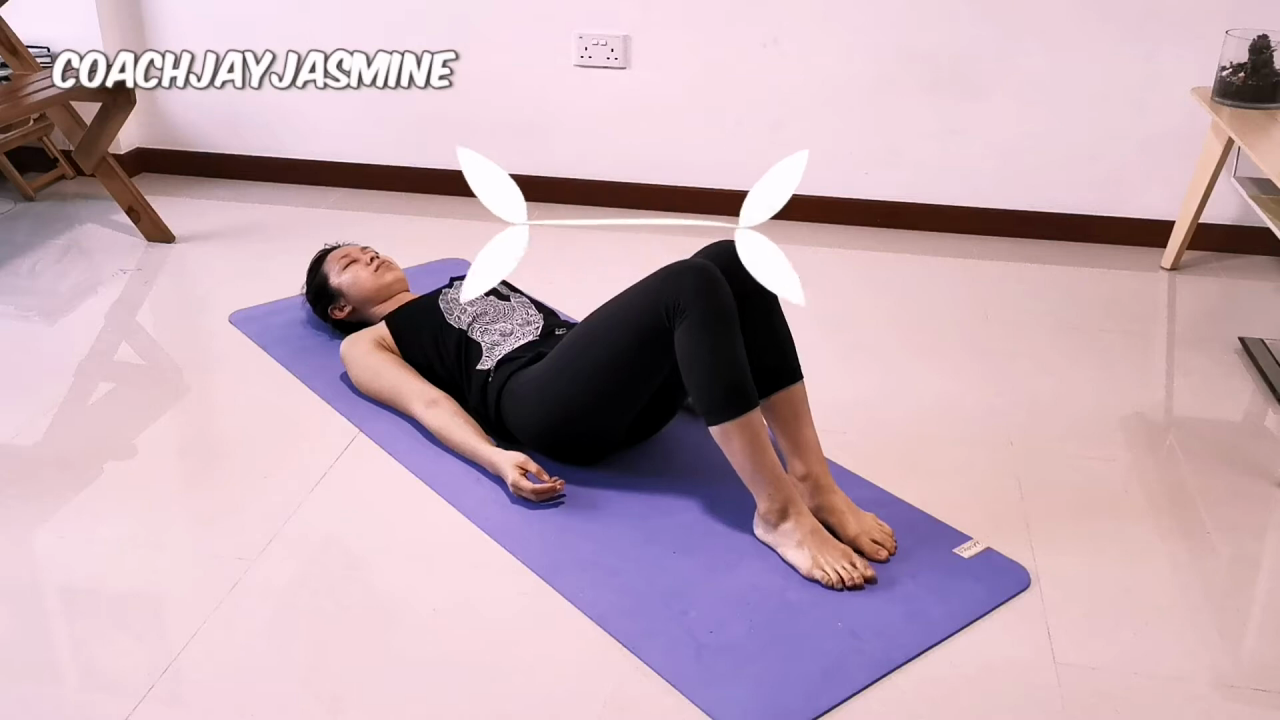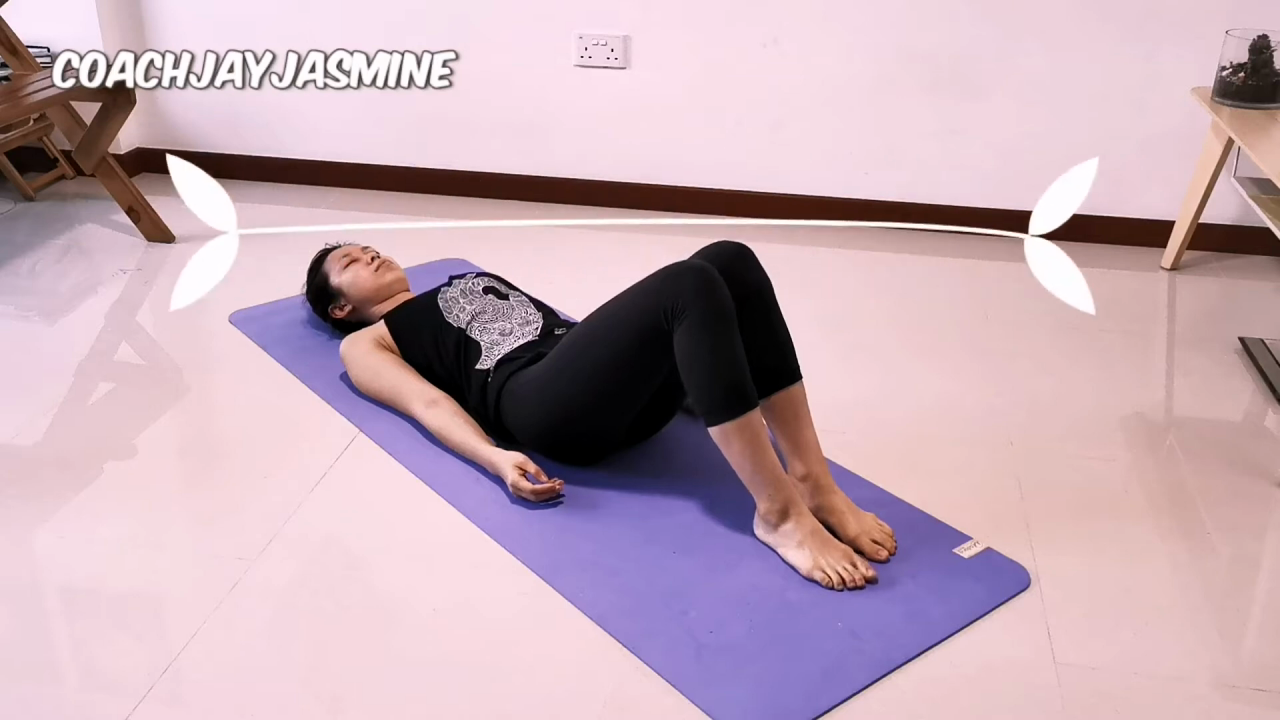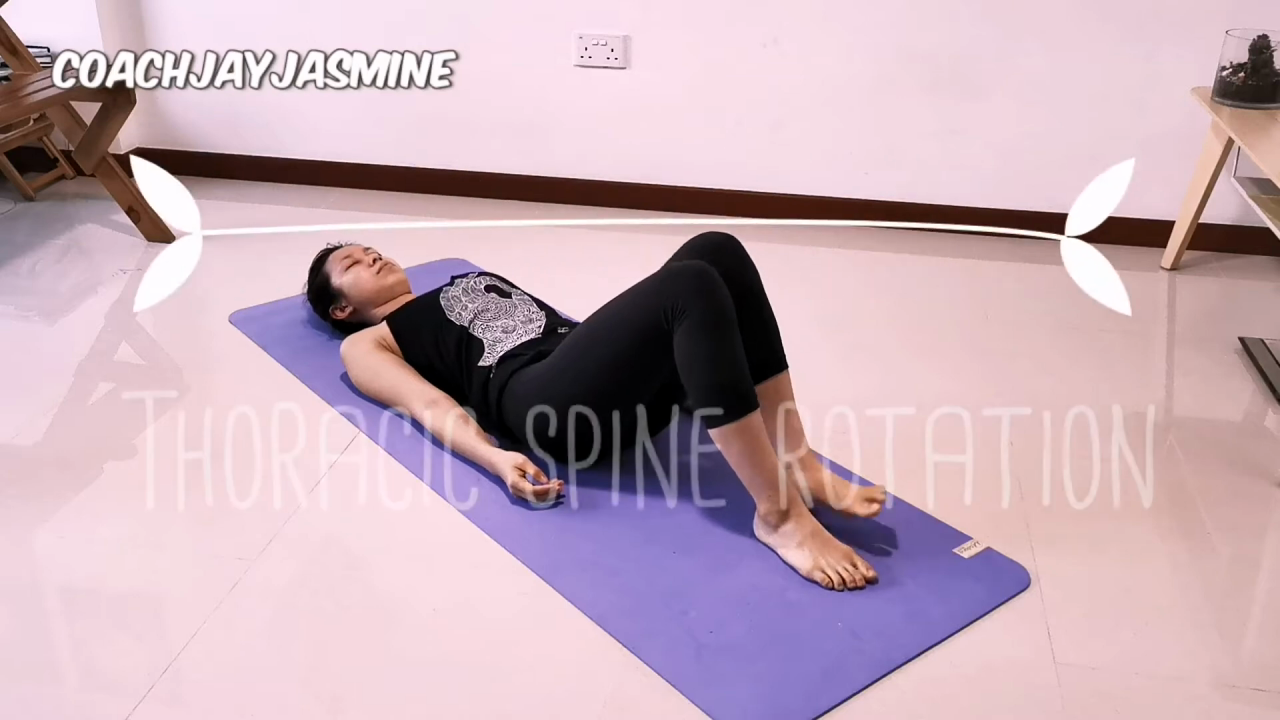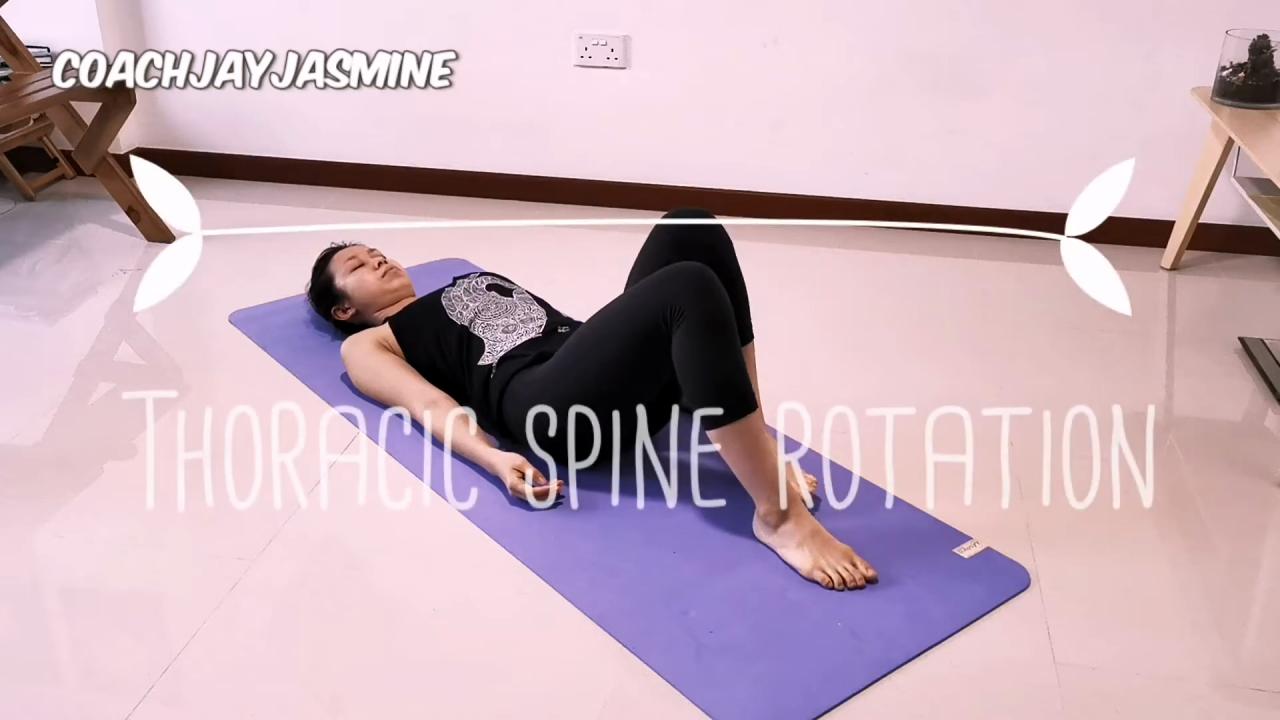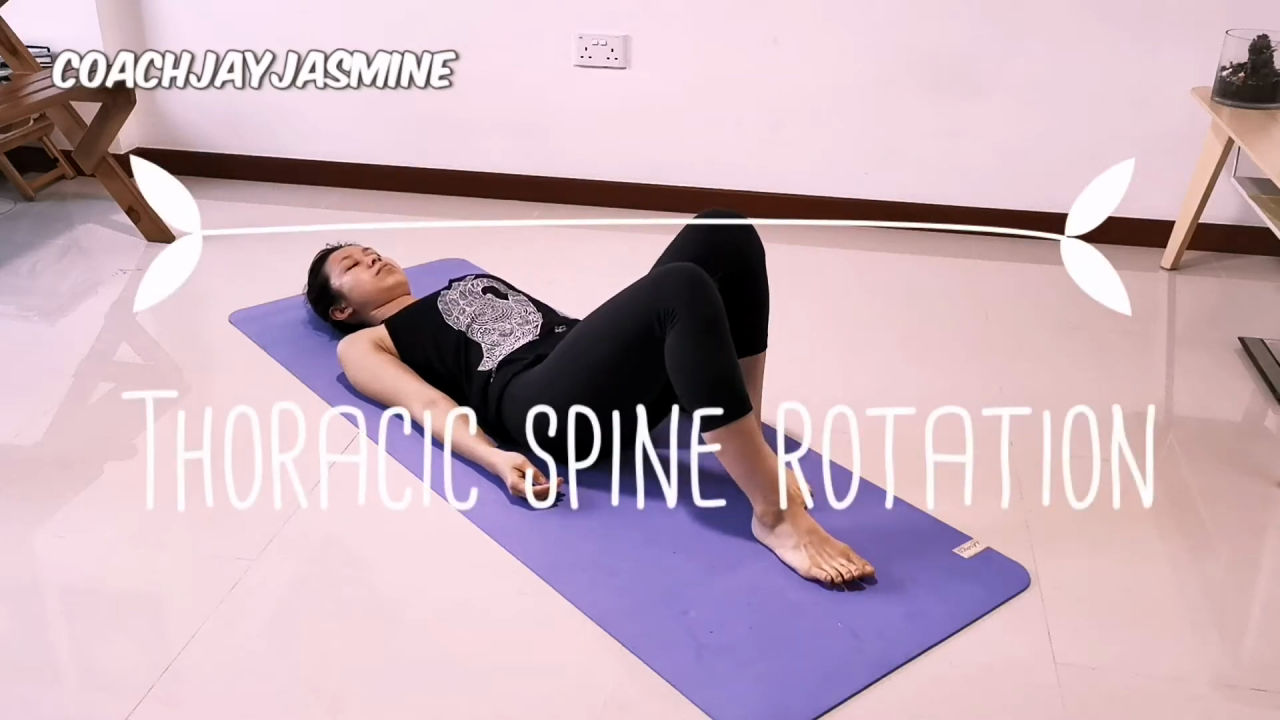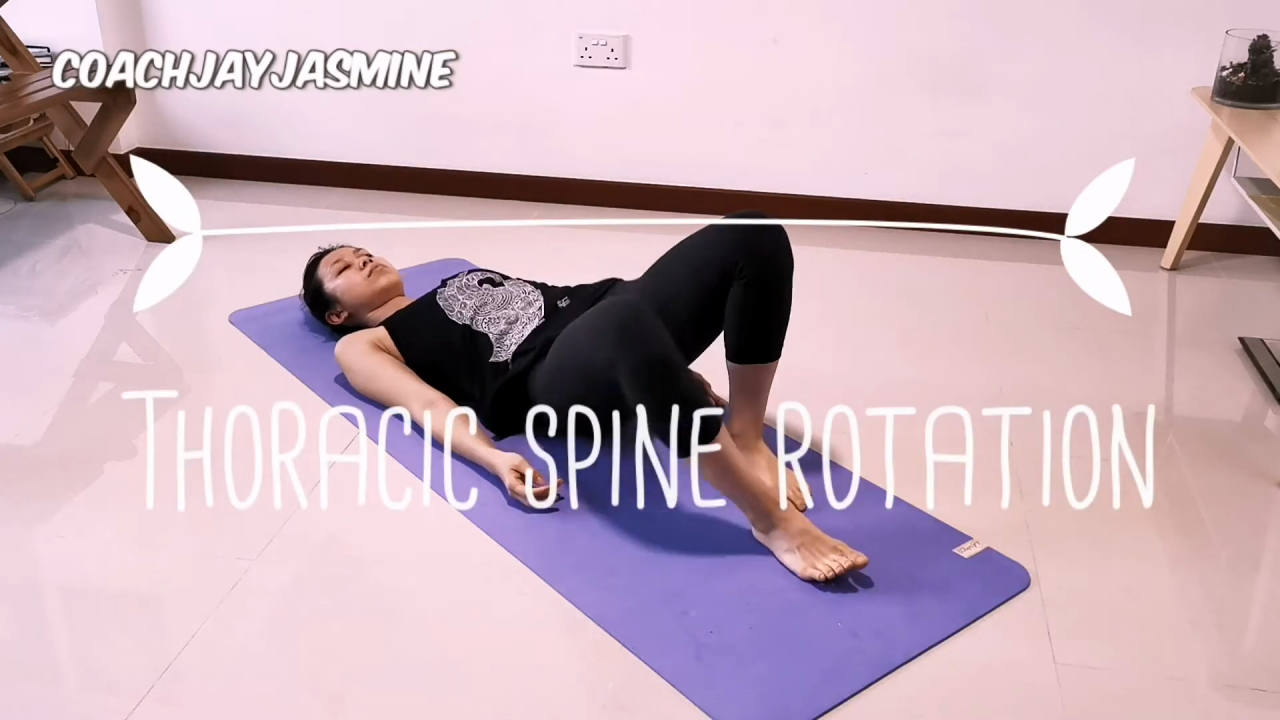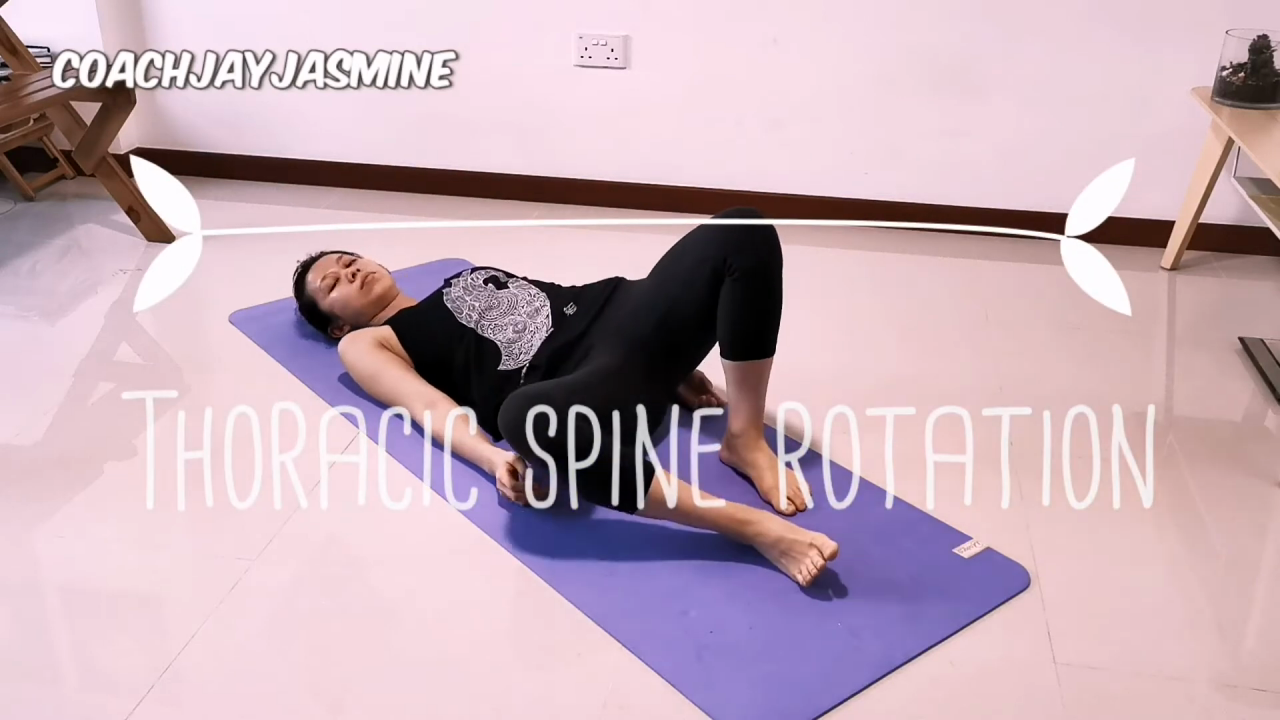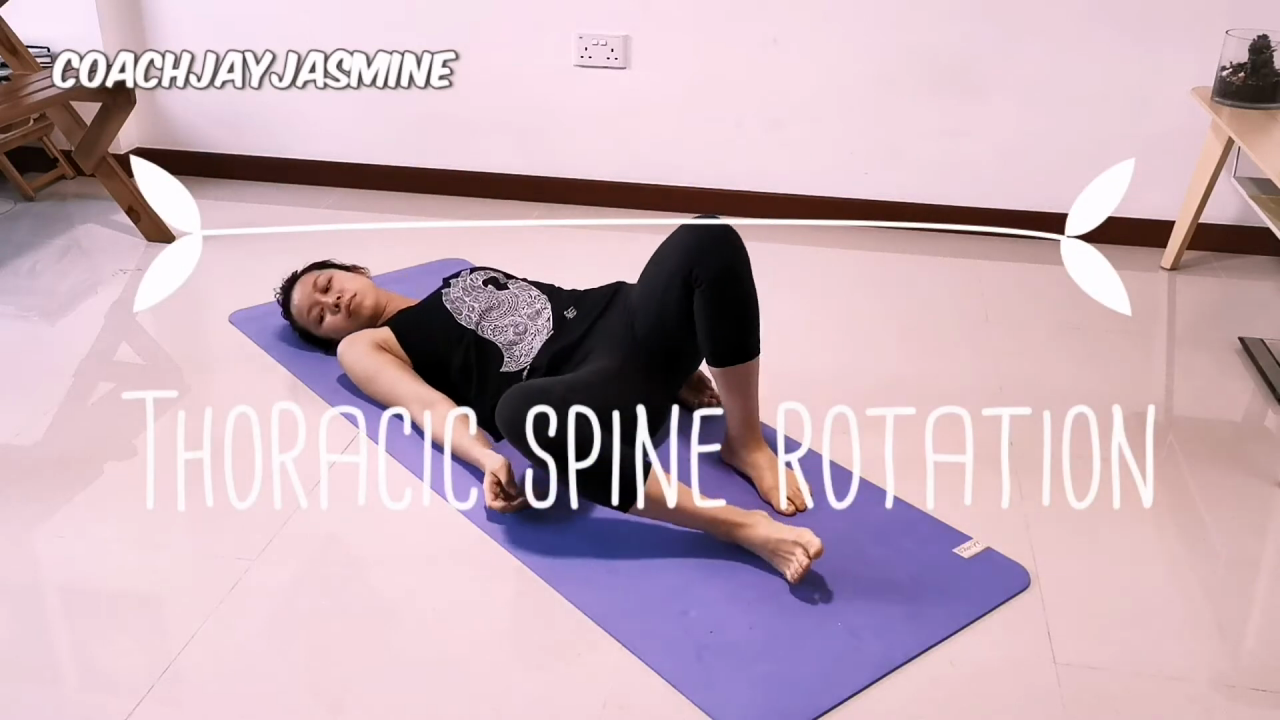
dt=0.3s
person 1, frame 1
left shoulder: (469, 280)
right shoulder: (366, 345)
right elbow: (428, 402)
right wrist: (497, 458)
left hip: (616, 388)
right hip: (545, 403)
left knee: (731, 259)
right knee: (691, 284)
left ankle: (814, 484)
right ankle: (779, 513)
person 1, frame 2
left shoulder: (469, 281)
right shoulder: (366, 345)
right elbow: (428, 402)
right wrist: (495, 459)
left hip: (614, 385)
right hip: (543, 402)
left knee: (730, 260)
right knee: (690, 284)
left ankle: (814, 484)
right ankle: (780, 514)
person 1, frame 3
left shoulder: (471, 280)
right shoulder: (367, 346)
right elbow: (427, 403)
right wrist: (495, 459)
left hip: (615, 379)
right hip: (545, 399)
left knee: (716, 251)
right knee: (689, 286)
left ankle: (800, 464)
right ankle: (780, 515)
person 1, frame 4
left shoulder: (472, 283)
right shoulder: (367, 347)
right elbow: (429, 404)
right wrist: (495, 458)
left hip: (621, 377)
right hip: (547, 399)
left knee: (692, 233)
right knee: (689, 289)
left ankle: (759, 449)
right ankle: (779, 515)
person 1, frame 5
left shoulder: (470, 283)
right shoulder: (363, 347)
right elbow: (428, 405)
right wrist: (496, 459)
left hip: (612, 371)
right hip: (545, 398)
left knee: (725, 234)
right knee: (681, 288)
left ankle: (745, 440)
right ankle: (777, 517)
person 1, frame 6
left shoulder: (463, 283)
right shoulder: (361, 347)
right elbow: (428, 407)
left wrist: (667, 365)
right wrist: (497, 461)
right hip: (557, 379)
left knee: (757, 237)
right knee: (624, 325)
left ankle: (747, 441)
right ankle: (772, 521)
person 1, frame 7
left shoulder: (465, 278)
right shoulder: (365, 345)
right elbow: (430, 407)
left wrist: (671, 364)
right wrist: (493, 458)
right hip: (582, 382)
left knee: (742, 234)
right knee: (524, 415)
left ankle: (744, 440)
right ankle: (753, 526)
person 1, frame 8
left shoulder: (459, 279)
right shoulder: (364, 347)
right elbow: (430, 408)
left wrist: (674, 365)
right wrist: (487, 461)
left hip: (626, 321)
right hip: (586, 384)
left knee: (708, 241)
right knee: (521, 410)
left ankle: (745, 443)
right ankle: (744, 526)
